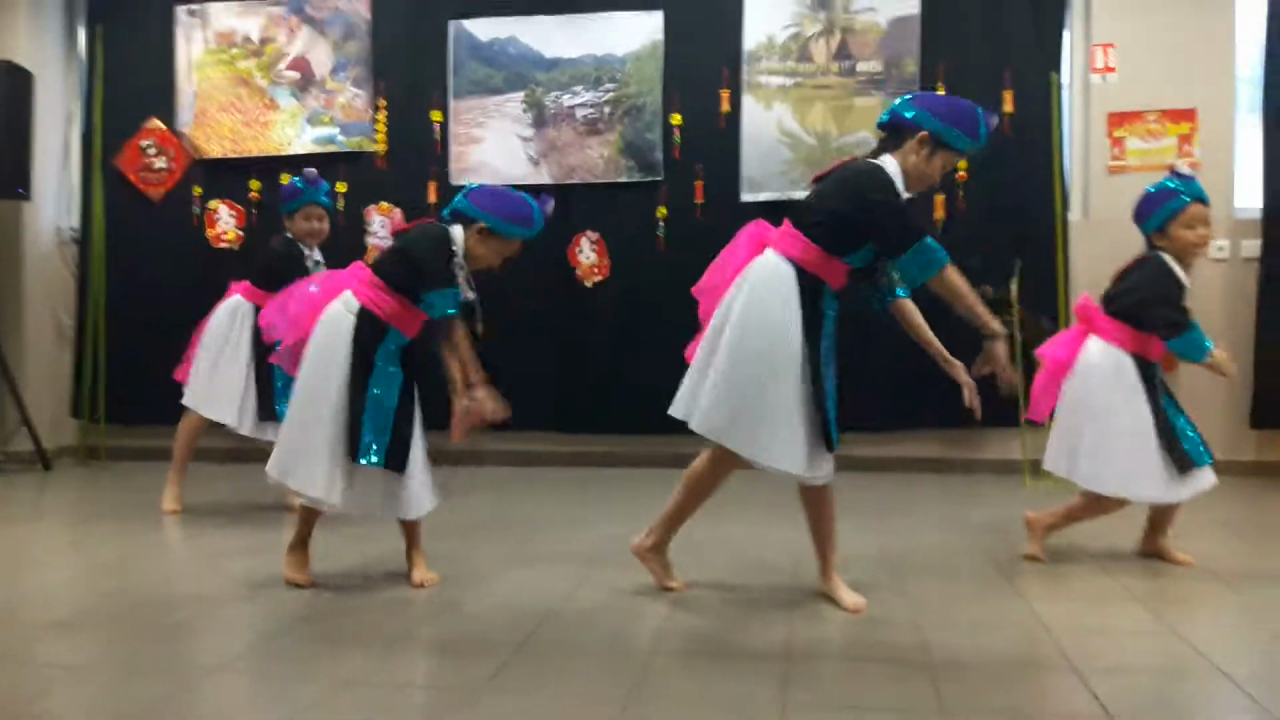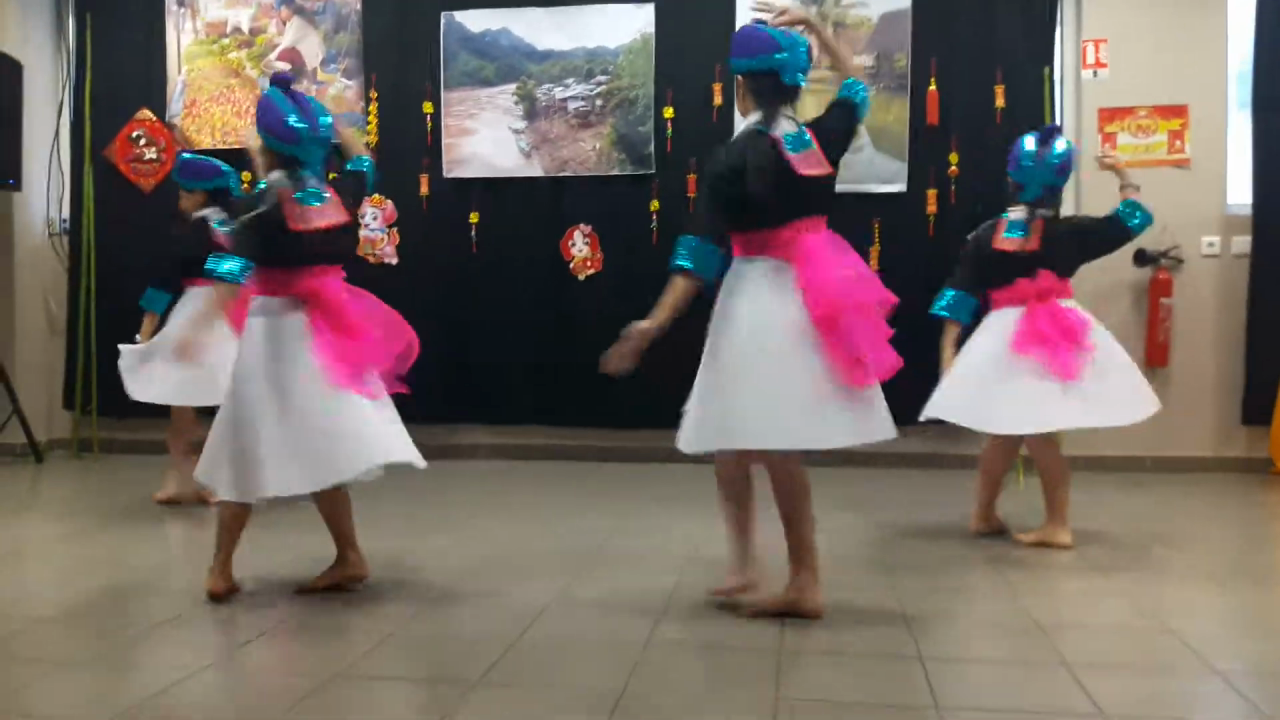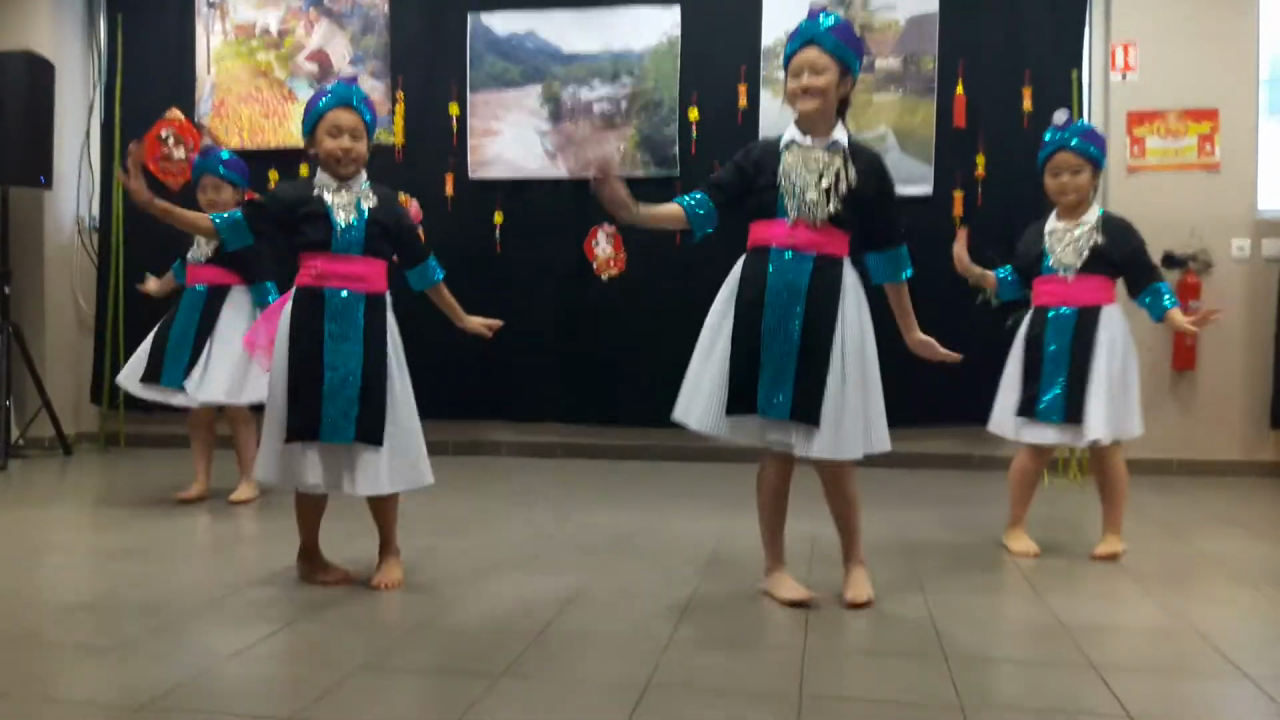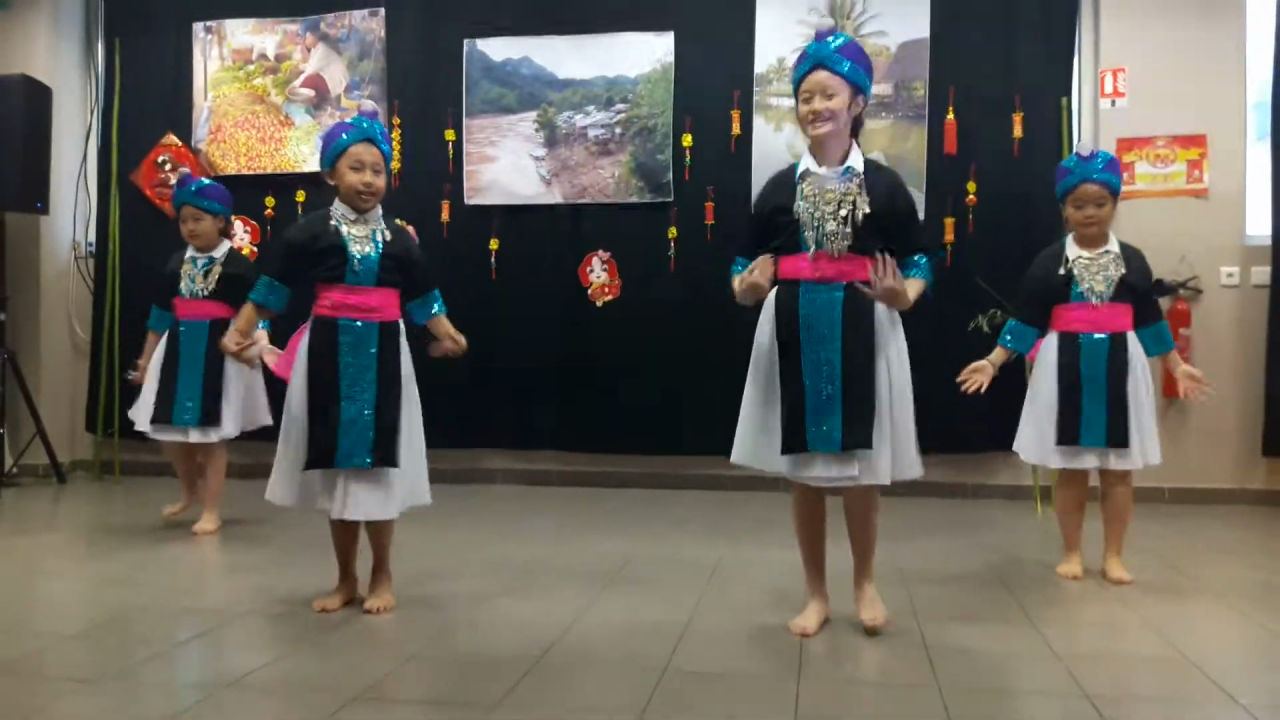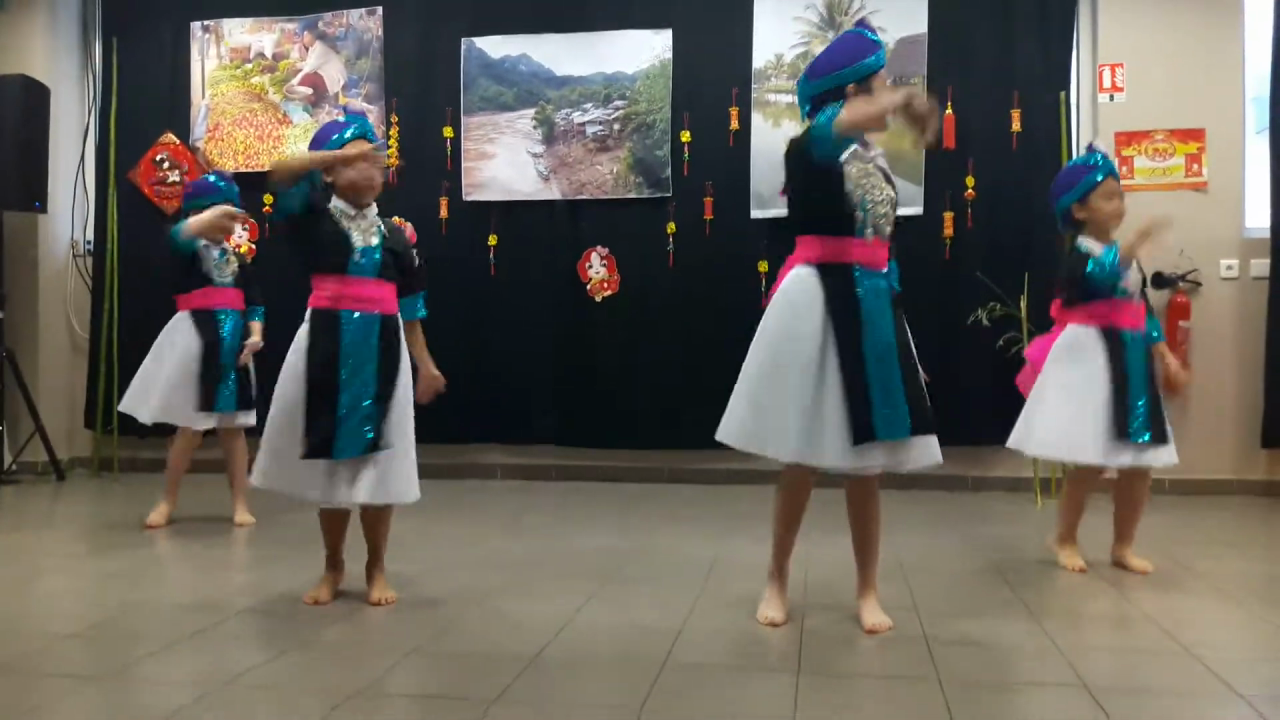
dt=1s
person 1, frame 1
left shoulder: (874, 191)
right shoulder: (870, 187)
left elbow: (892, 284)
right elbow: (932, 267)
left wrist: (943, 358)
right wrist: (994, 333)
left hip: (802, 311)
right hip: (776, 305)
left knee: (808, 447)
right knee: (738, 444)
left ankle: (828, 575)
right ankle: (654, 540)
person 1, frame 2
left shoulder: (734, 156)
right shoulder: (822, 138)
left elbow: (701, 246)
right elbow: (858, 86)
left wrist: (656, 322)
left hip: (761, 297)
right hip: (817, 293)
left knee: (767, 445)
right knee: (773, 445)
right ankle: (794, 579)
person 1, frame 3
left shoulder: (866, 166)
right shoulder: (761, 156)
left elbow: (884, 253)
right elbow: (704, 208)
left wrist: (909, 330)
right wrist: (633, 210)
left hip: (829, 298)
right hip: (762, 294)
left knee: (828, 446)
right knee: (774, 441)
left ankle: (854, 559)
right ankle: (774, 566)
person 1, frame 4
left shoulder: (884, 185)
right shoulder: (779, 188)
left elbow: (915, 261)
right elbow: (748, 264)
left wrist: (905, 294)
right wrist: (745, 287)
left hip: (860, 326)
right hip: (793, 327)
left knee: (859, 466)
right knee: (803, 470)
left ankle: (865, 581)
right ankle: (816, 595)
person 1, frame 5
left shoulder: (878, 172)
right shoulder: (810, 154)
right elbow: (830, 124)
left wrist: (900, 336)
right wrist: (902, 100)
left hip: (873, 310)
right hip: (816, 306)
left knee: (868, 461)
right knee: (806, 458)
left ankle: (867, 592)
right ankle: (776, 581)
person 2, frame 1
left shoulder: (457, 272)
right shoulder: (429, 242)
left elbow: (446, 330)
right elbow: (450, 319)
left wrist: (460, 396)
right wrist: (477, 385)
left hip: (393, 353)
right hip: (351, 337)
left knee: (397, 455)
right knee: (334, 445)
left ankle: (414, 552)
right ankle: (298, 546)
person 2, frame 2
left shoulder: (267, 206)
right shoulder: (337, 196)
left elbow: (232, 264)
right elbow: (362, 163)
left wrist: (203, 327)
right wrist: (334, 127)
left hip: (278, 325)
right hip: (326, 327)
left knee: (257, 448)
right knee: (316, 446)
left ankle: (222, 569)
right ankle: (348, 557)
person 2, frame 3
left shoulder: (385, 204)
right shoulder: (294, 198)
left elbow: (421, 265)
right elbow: (226, 228)
left wrist: (462, 318)
right wrist: (152, 203)
left hip: (369, 326)
right hip: (312, 323)
left knee: (372, 436)
right knee: (315, 438)
left ankle: (390, 549)
right ankle: (310, 553)
person 2, frame 4
left shoulder: (399, 239)
right shoulder: (310, 231)
left elbow: (424, 302)
right elbow: (271, 288)
left wrist: (448, 334)
right wrist: (238, 333)
left hip: (383, 357)
right hip: (327, 353)
left knee: (377, 469)
right knee: (333, 467)
left ankle: (381, 576)
right ankle: (346, 579)
person 2, frame 5
left shoulder: (393, 236)
right shoulder: (314, 218)
left elbow: (409, 306)
right elbow: (281, 174)
left wrist: (424, 364)
right wrist: (343, 156)
left hip: (380, 348)
right hip: (325, 345)
left knee: (376, 460)
right knee: (330, 460)
left ankle: (377, 568)
right ankle: (333, 567)
person 3, frame 1
left shoulder: (1162, 273)
right shoulder: (1158, 276)
right elbow: (1179, 333)
left wrist: (1202, 355)
right wrist: (1215, 358)
left hip: (1130, 373)
right hip: (1111, 375)
left knee: (1181, 463)
right knee: (1122, 481)
left ankle: (1154, 539)
right ankle: (1044, 521)
person 3, frame 2
left shoulder: (988, 234)
right shoulder: (1073, 231)
left elbow: (960, 290)
right elbow: (1135, 220)
left wrist: (949, 345)
right wrist: (1123, 176)
left hip: (1007, 334)
right hip: (1057, 332)
left knee: (1005, 431)
right knee: (1042, 436)
left ankle: (984, 514)
right ankle: (1056, 524)
person 3, frame 3
left shoulder: (1116, 231)
right shoulder: (1036, 234)
left elbow: (1146, 284)
right elbow: (1013, 282)
left wrist: (1179, 319)
right wrist: (973, 271)
left hip: (1097, 338)
right hip: (1045, 337)
left knee: (1104, 441)
right knee: (1036, 440)
left ankle: (1113, 532)
right ankle: (1015, 527)
person 3, frame 4
left shoulder: (1132, 260)
right shoulder: (1049, 262)
left elbow: (1149, 320)
right elbow: (1027, 321)
left wrist: (1176, 366)
right wrist: (993, 362)
left hip: (1118, 365)
right hip: (1065, 366)
left knee: (1118, 469)
right knee: (1071, 468)
left ankle: (1114, 556)
right ankle: (1072, 553)
person 3, frame 5
left shoulder: (1128, 255)
right shoulder: (1079, 257)
right elbow: (1101, 272)
left wrist: (1164, 356)
right wrist: (1137, 240)
left hip: (1132, 363)
right hip: (1088, 364)
left knee: (1138, 465)
right knee: (1088, 463)
left ankle: (1123, 545)
right ankle: (1065, 539)
person 4, frame 1
left shoulder: (313, 259)
right shoulder: (282, 252)
right hip: (243, 328)
left knee: (289, 411)
right knee: (205, 407)
right ankle: (173, 484)
person 4, frame 2
left shoulder: (189, 234)
right shoulder: (234, 228)
left elbow: (163, 283)
left wrist: (145, 336)
left hip: (196, 316)
right hip: (224, 320)
left knee: (179, 405)
left ankle: (181, 484)
person 4, frame 3
right shoulder: (201, 231)
left elbow: (263, 284)
right elbow: (184, 266)
right wrist: (160, 287)
left hip: (230, 316)
right hip: (194, 315)
left knee: (232, 404)
right knee: (198, 404)
left ankle: (249, 479)
right ankle: (201, 479)
person 4, frame 4
left shoulder: (237, 265)
right shoulder: (177, 264)
right elbow: (161, 314)
left wrist: (261, 344)
right wrist: (146, 359)
left hip: (219, 354)
right hip: (178, 351)
left knee: (211, 435)
right knee: (169, 430)
left ankle: (211, 511)
right ankle: (190, 493)
person 4, frame 5
left shoulder: (238, 261)
right shoulder: (188, 250)
left elbow: (254, 306)
right elbow: (181, 234)
left wrist: (255, 336)
right wrist: (219, 211)
left hip: (231, 345)
right hip: (193, 342)
left knee: (233, 426)
right knee: (192, 427)
left ankle: (239, 503)
right ankle: (168, 500)
